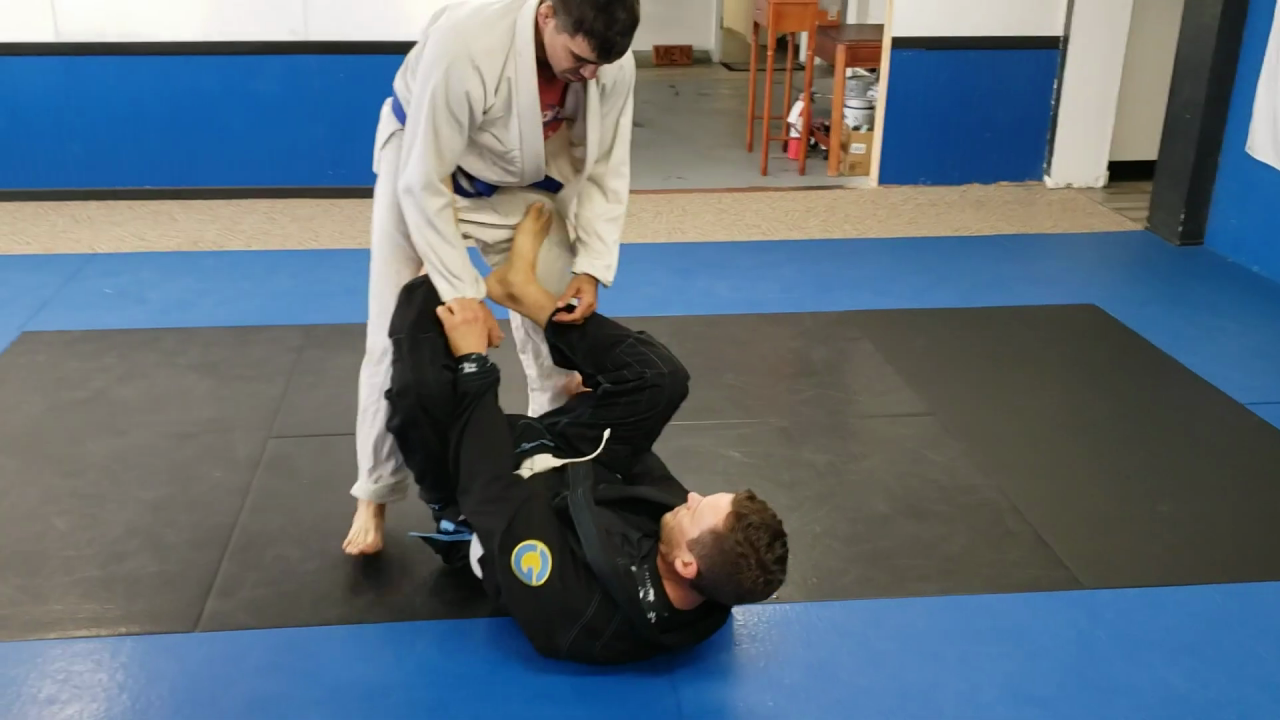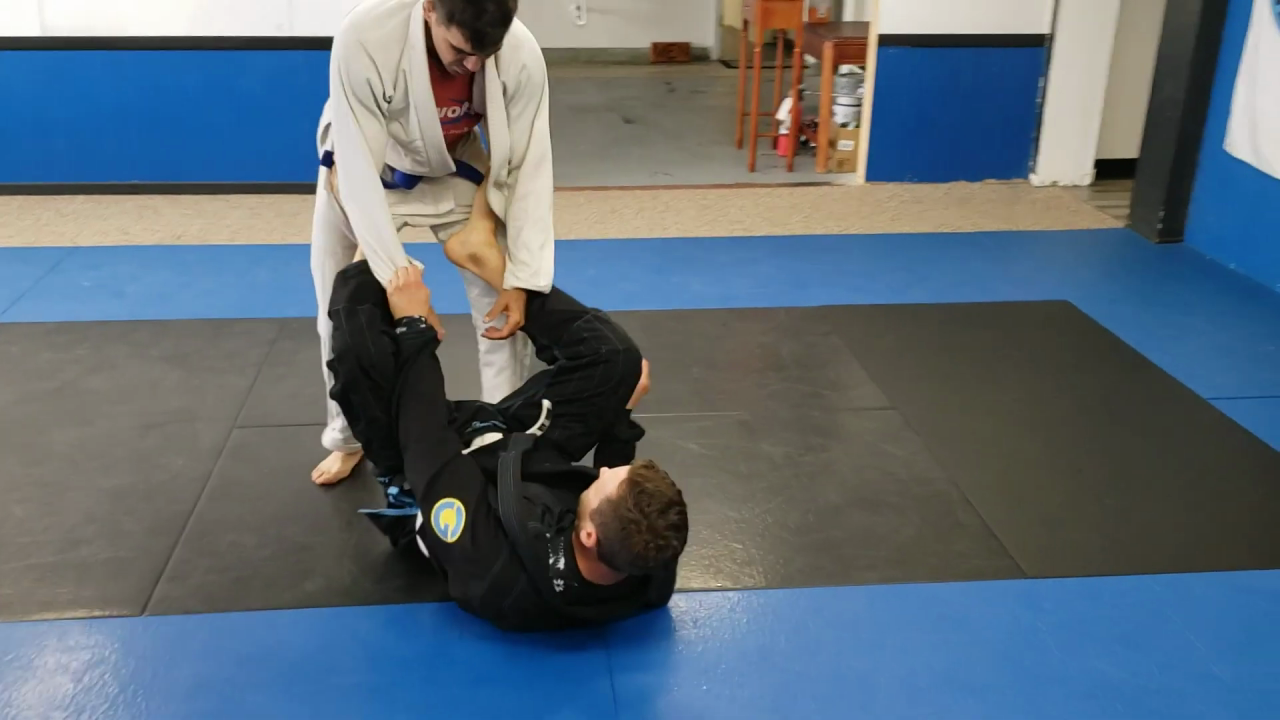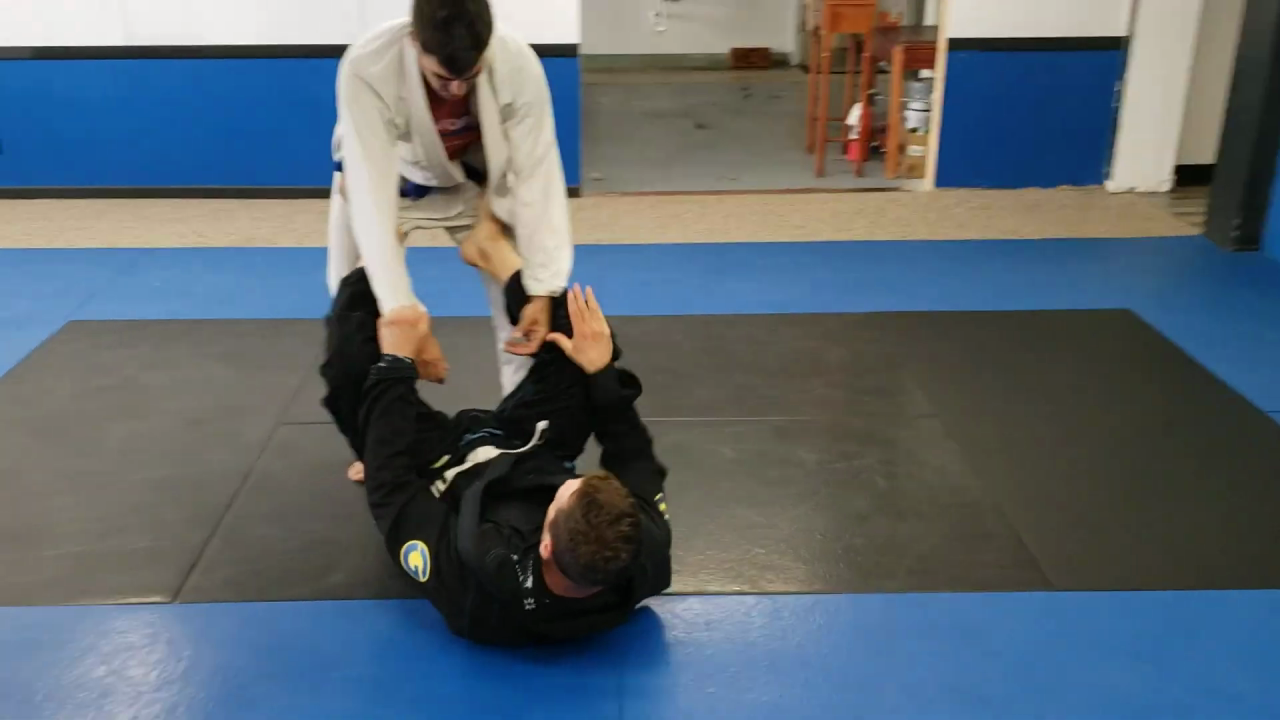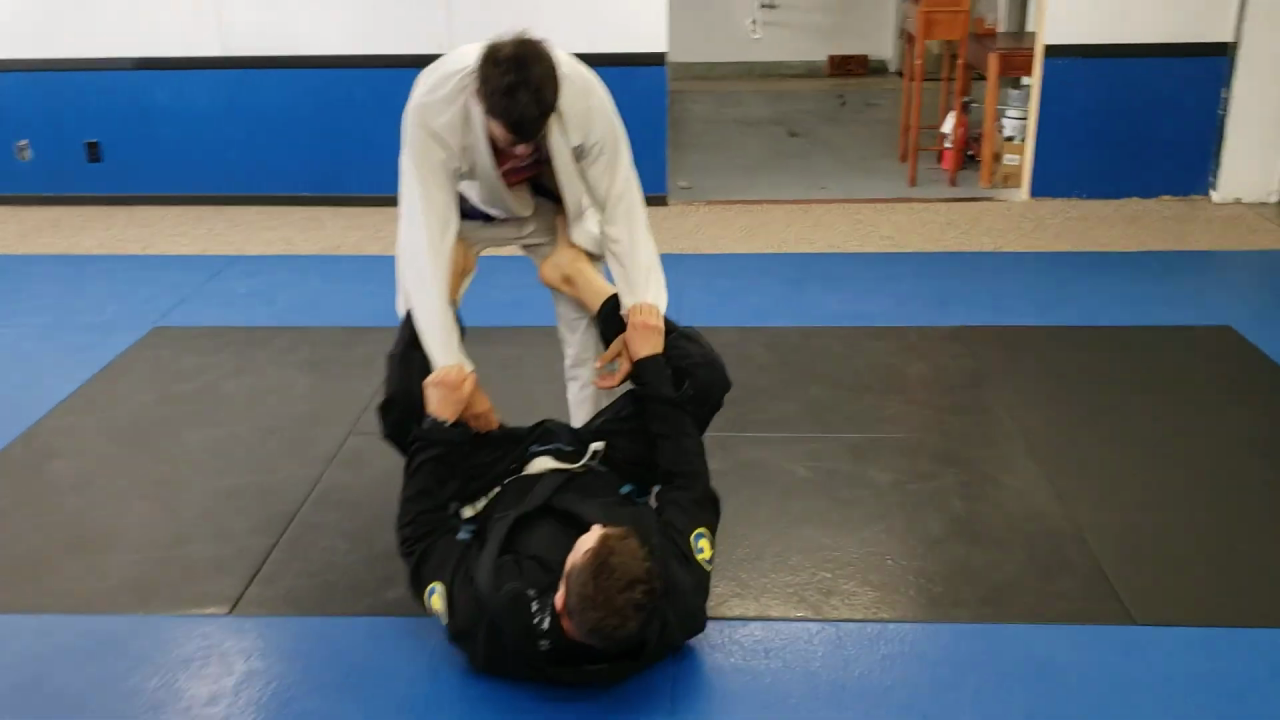
dt=0.4s
person 1, frame 1
left shoulder: (611, 65)
left elbow: (602, 167)
right elbow: (423, 184)
left wrist: (591, 269)
right wrist: (466, 295)
left hip: (524, 181)
right hip: (427, 168)
left knee: (553, 334)
right knee: (398, 338)
right ankle: (374, 495)
person 1, frame 2
left shoulder: (520, 54)
right shoulder: (364, 40)
left elbow: (529, 166)
right elbow: (360, 172)
left wrist: (522, 281)
left hip: (461, 170)
right hip: (369, 166)
left knee: (504, 308)
right ankle: (348, 436)
person 1, frame 3
left shoulder: (517, 65)
right shoulder: (366, 69)
left elbow: (537, 179)
right elbow: (371, 201)
left wrist: (543, 291)
left hip: (474, 179)
right hip: (385, 177)
left knee: (520, 311)
person 1, frame 4
left shoulder: (584, 95)
right shoulder: (432, 112)
left elbow: (621, 204)
right elbow: (426, 243)
left hip: (547, 197)
right hip: (456, 201)
left knee: (586, 316)
right knee: (422, 326)
person 2, frame 1
left shoulder: (582, 612)
right shoulder: (720, 582)
left elbow: (490, 494)
left wrist: (473, 365)
left hip: (487, 511)
left knee: (424, 393)
right knee: (659, 376)
left ankle: (434, 271)
right ankle: (518, 287)
person 2, frame 2
left shoulder: (497, 570)
right shoulder: (652, 571)
left elbow: (427, 447)
left wrist: (412, 327)
right wrist: (618, 420)
left knee: (365, 353)
right knee: (612, 354)
right ankle: (486, 259)
person 2, frame 3
left shoulder: (477, 596)
right shoulder: (644, 557)
left elbow: (389, 488)
right elbow: (640, 467)
left wrist: (394, 364)
right wrist: (601, 373)
left hip: (449, 478)
left knee: (355, 370)
right knee: (588, 337)
right ankle: (490, 248)
person 2, frame 4
left shoulder: (488, 627)
right shoulder: (680, 601)
left elbow: (420, 536)
right elbow: (686, 481)
left wrist: (439, 425)
right wrist: (654, 364)
right knee: (699, 374)
right ankle: (575, 274)
